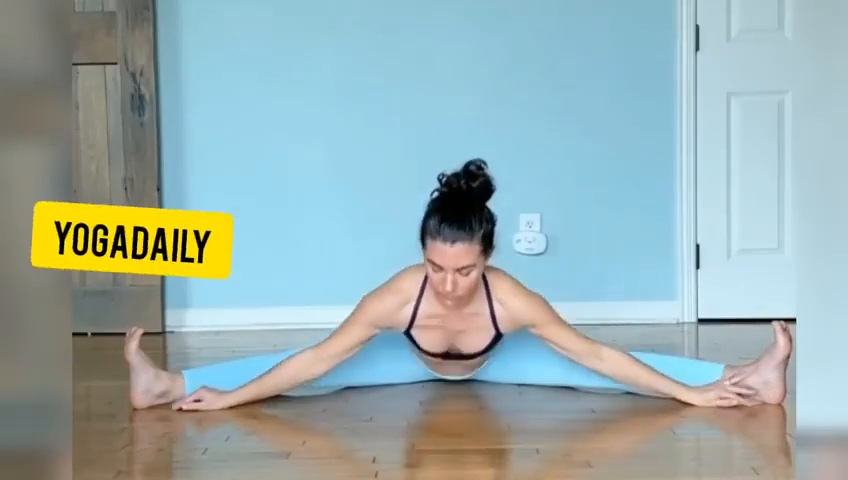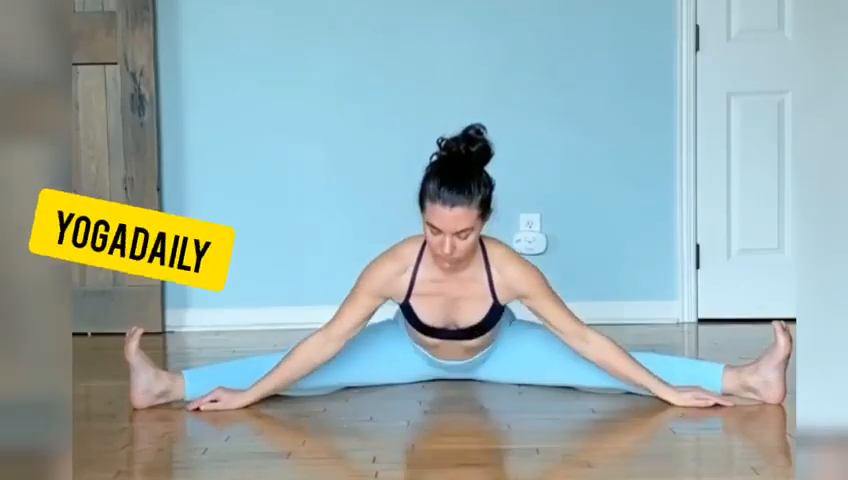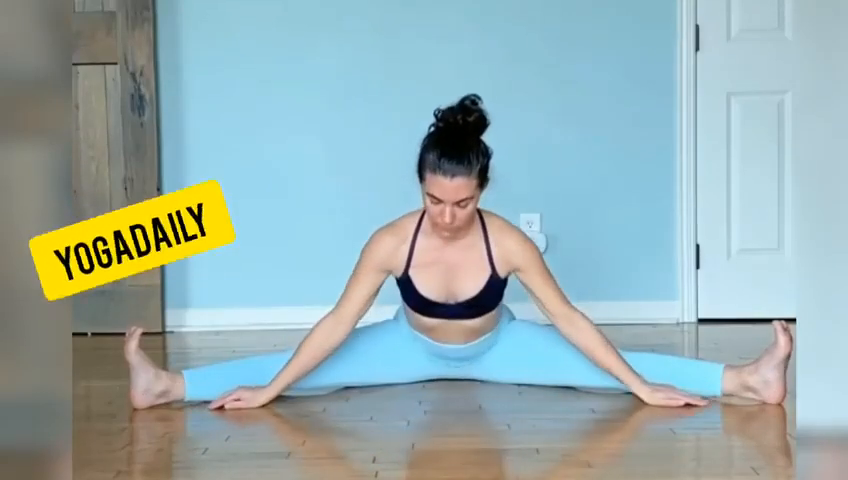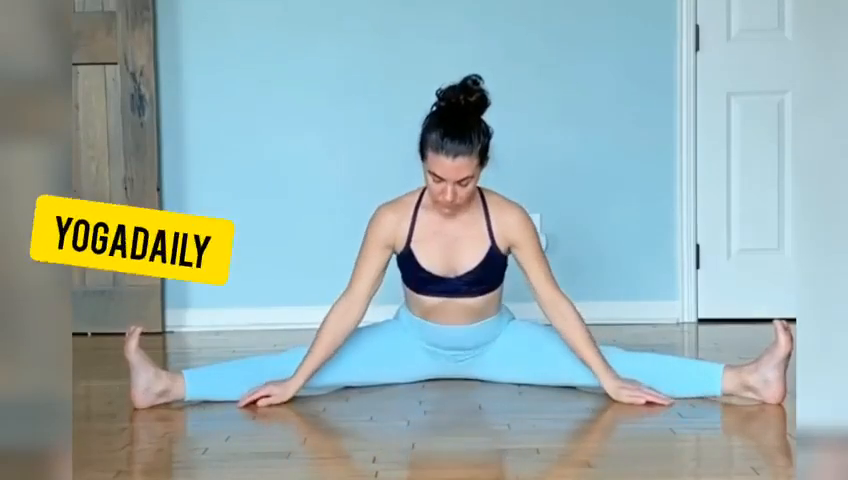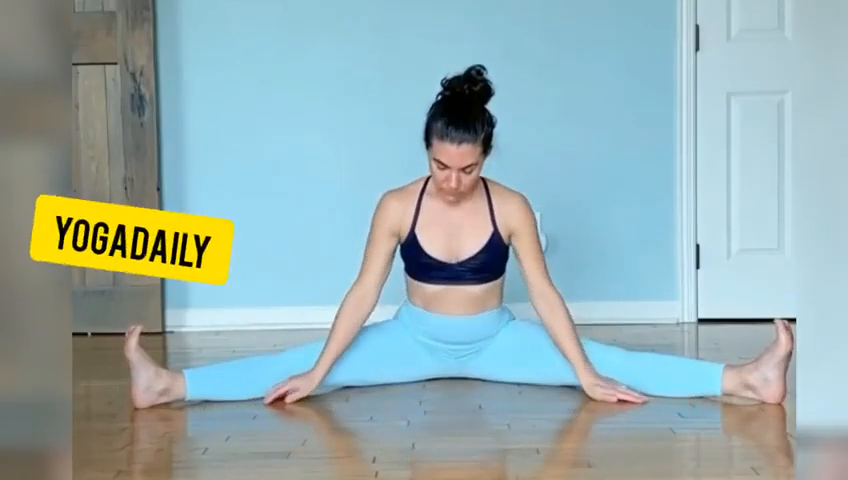
dt=0.2s
person 1, frame 1
left shoulder: (512, 298)
right shoulder: (396, 296)
left elbow: (595, 353)
right elbow: (315, 358)
left wrist: (690, 393)
right wrist: (233, 397)
left hip: (495, 359)
right hip: (413, 358)
left knee: (595, 374)
right knee: (316, 375)
person 1, frame 2
left shoulder: (509, 266)
right shoulder: (393, 266)
left elbow: (581, 336)
right elbow: (328, 339)
left wrist: (664, 389)
right wrist: (250, 392)
left hip: (494, 352)
right hip: (412, 351)
left knee: (609, 367)
right knee: (302, 371)
person 1, frame 3
left shoulder: (507, 240)
right shoulder: (392, 240)
left elbow: (567, 319)
right elbow: (339, 322)
left wrist: (637, 387)
right wrist: (272, 390)
left hip: (494, 349)
right hip: (412, 348)
left knee: (600, 369)
right knee: (305, 372)
person 1, frame 4
left shoulder: (508, 218)
right shoulder: (392, 218)
left elbow: (555, 301)
right elbow: (351, 305)
left wrist: (609, 382)
right wrist: (294, 381)
left hip: (494, 343)
right hip: (413, 342)
left knee: (610, 364)
right knee: (319, 368)
right ankle: (168, 384)
person 1, frame 5
left shoulder: (511, 207)
right shoulder: (397, 205)
left elbow: (545, 293)
right elbow: (363, 293)
left wrist: (587, 377)
right wrist: (316, 374)
left hip: (494, 340)
right hip: (414, 339)
left knee: (609, 363)
right knee: (298, 366)
left ankle: (745, 378)
right ankle: (169, 384)
